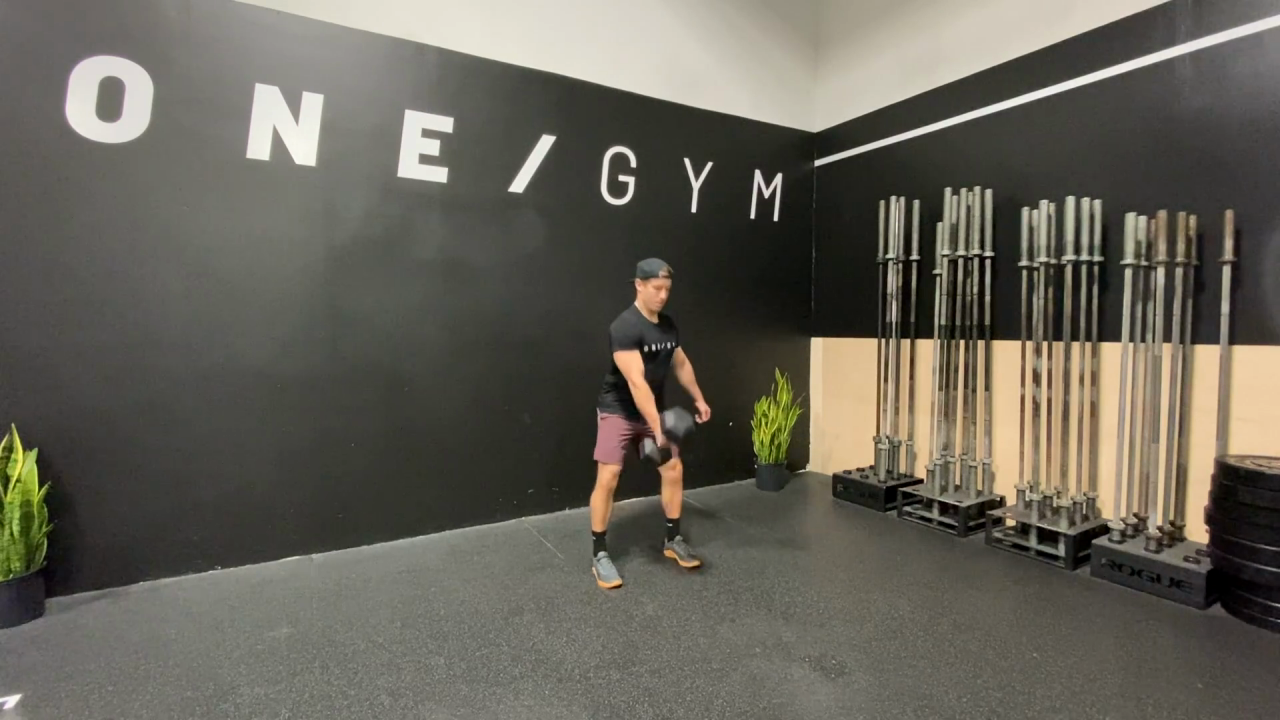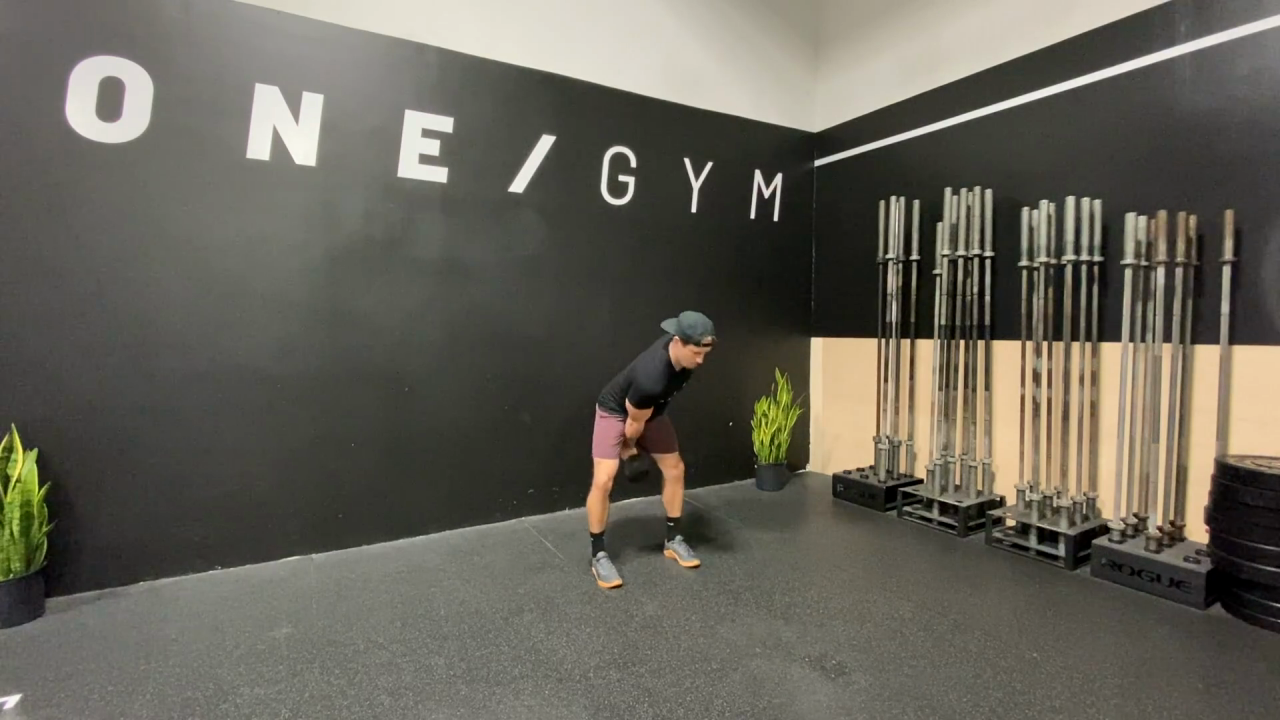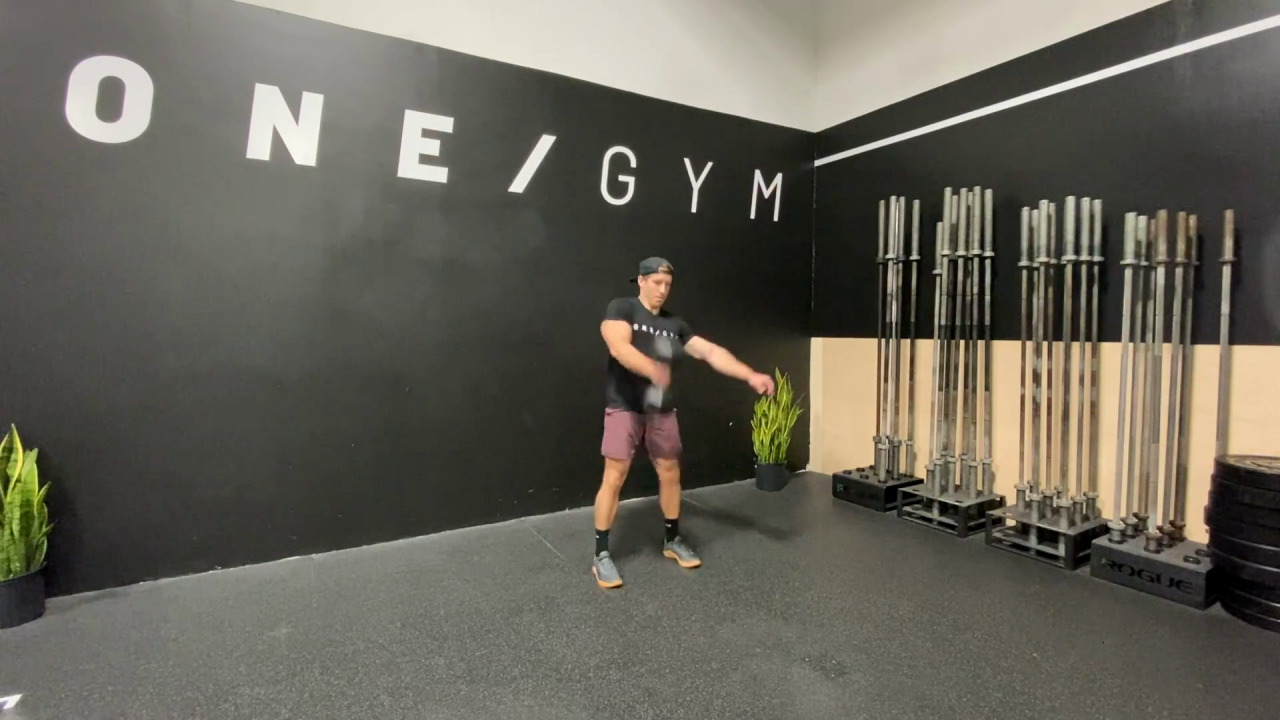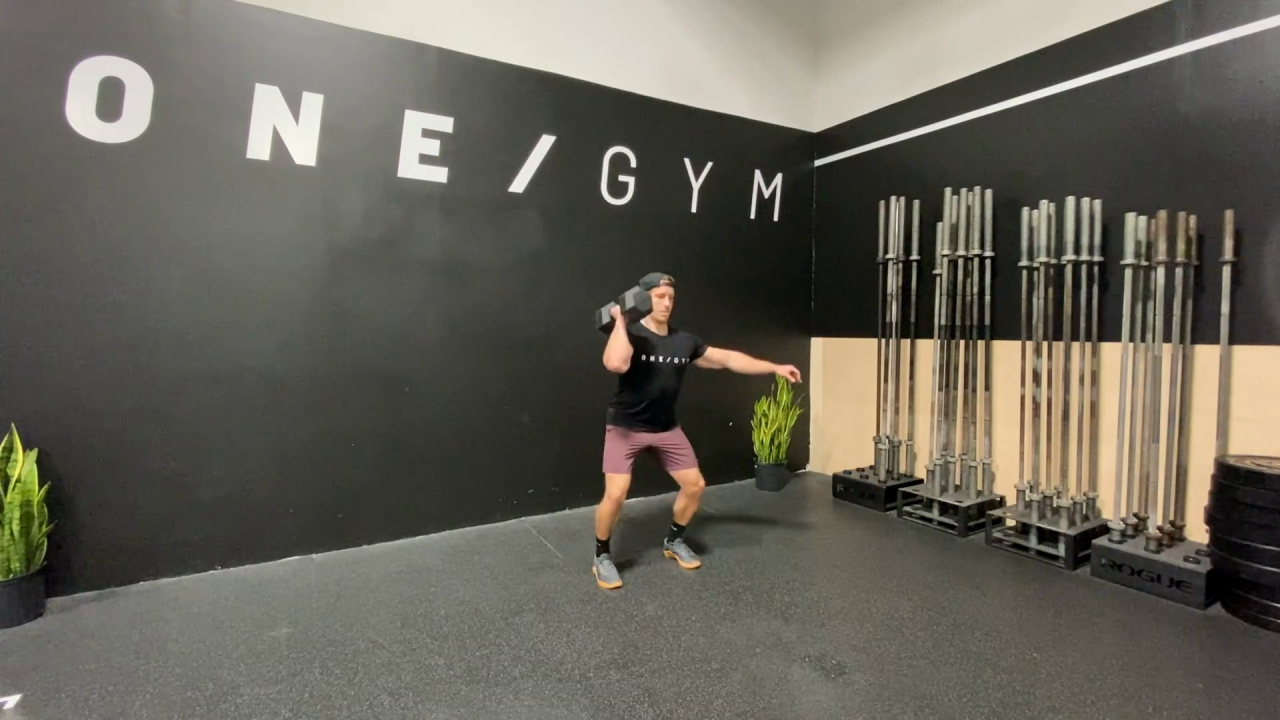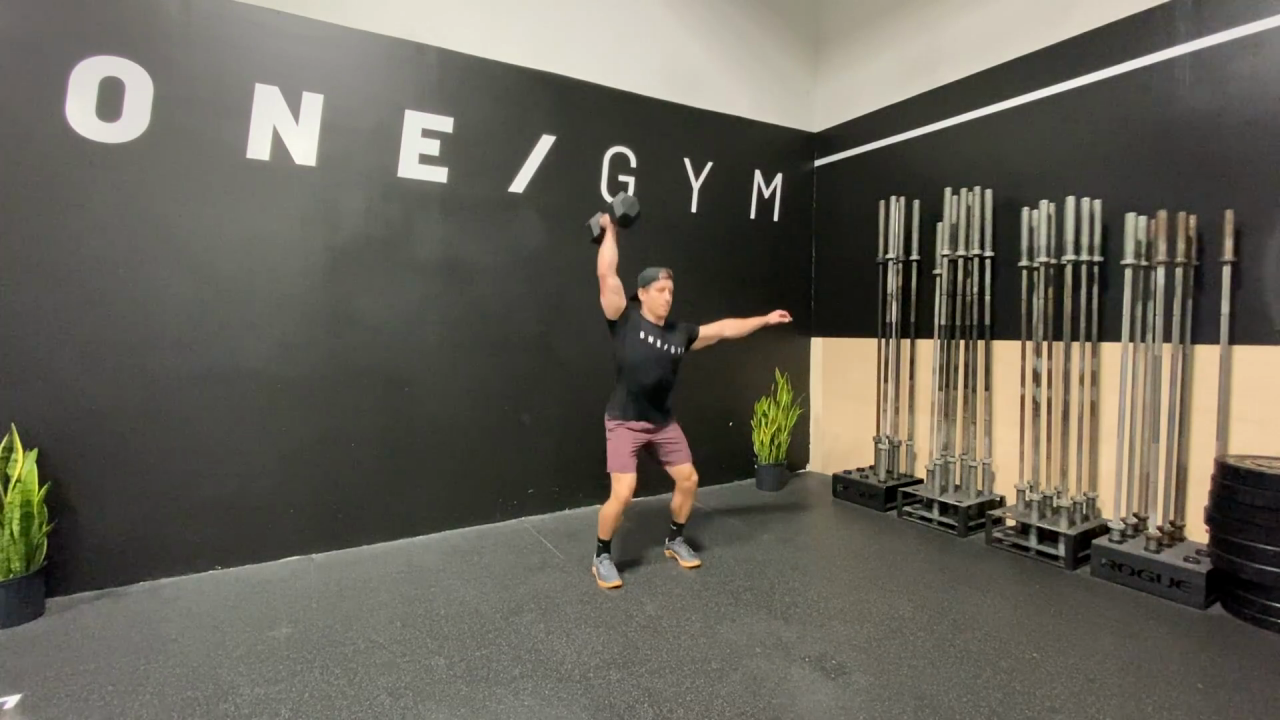
dt=0.5s
person 1, frame 1
left shoulder: (668, 325)
right shoulder: (625, 327)
left elbow: (681, 363)
right elbow: (636, 382)
left wrist: (698, 398)
right wrist: (657, 428)
left hip: (655, 413)
right hip: (618, 412)
left knee: (673, 472)
right knee: (607, 481)
left ankle: (673, 540)
right ankle: (599, 555)
person 1, frame 2
left shoulder: (683, 351)
right shoulder: (650, 378)
right elbow: (635, 422)
right wrist: (629, 446)
left hip: (652, 412)
right hip: (615, 412)
left knee: (675, 470)
right knee: (603, 481)
left ankle: (673, 540)
right ankle: (598, 555)
person 1, frame 3
left shoulder: (674, 324)
right shoulder: (621, 309)
left elbow: (710, 353)
right elbow: (619, 348)
left wrist: (750, 376)
right wrist: (652, 369)
left hip: (661, 408)
right hip: (624, 408)
left knee: (670, 475)
right knee: (614, 478)
left ankle: (672, 541)
right ankle: (601, 554)
person 1, frame 4
left shoulder: (684, 341)
right shoulder: (631, 335)
left elbow: (727, 359)
right elbow: (615, 364)
left wrist: (774, 368)
right wrist: (619, 323)
left hip: (666, 428)
right hip: (626, 427)
left knee: (694, 485)
right knee: (615, 494)
left ankle: (674, 541)
right ankle: (602, 557)
person 1, frame 5
left shoulder: (681, 332)
right shoulder: (626, 317)
left elbow: (724, 328)
right elbow: (606, 275)
left wrist: (764, 319)
right wrist: (610, 233)
left hip: (662, 421)
right hip: (625, 422)
left knee: (688, 480)
right knee: (623, 494)
left ankle: (675, 541)
right ankle: (602, 556)
